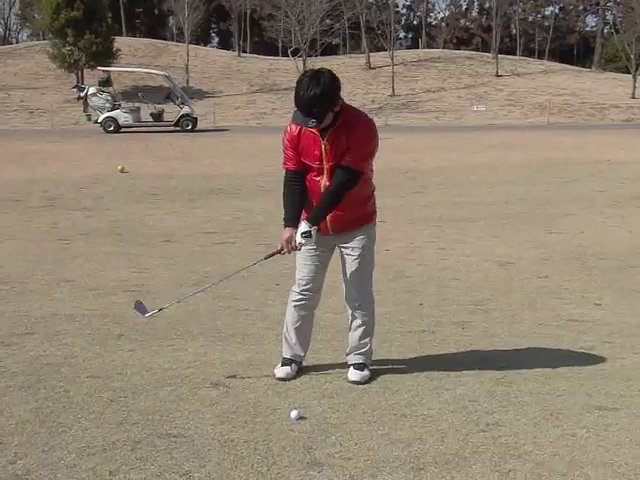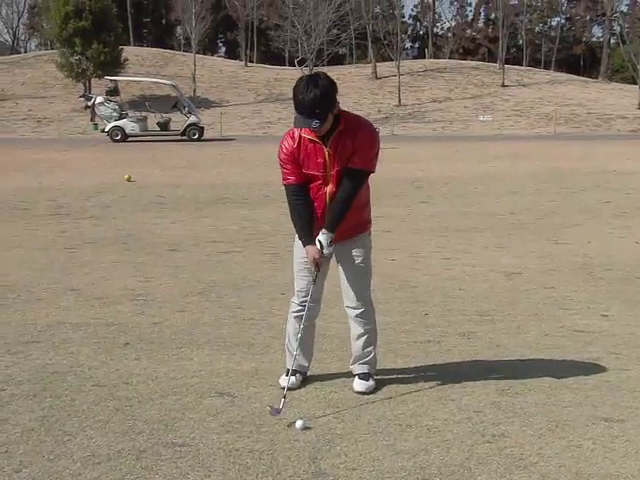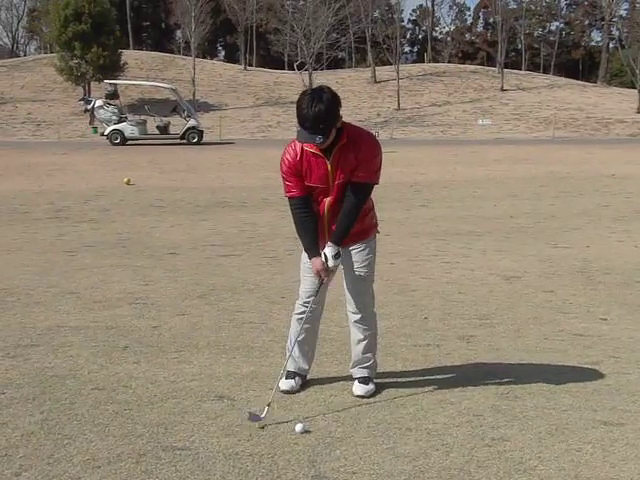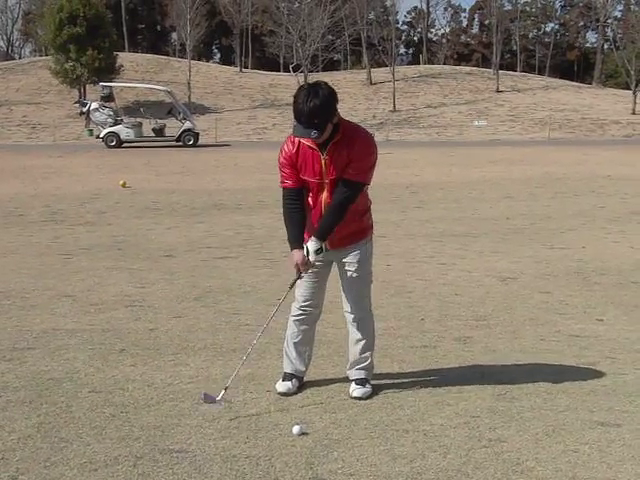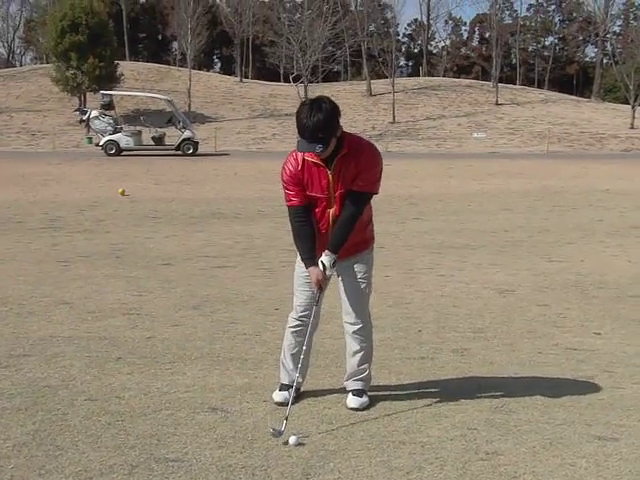
dt=0.5s
person 1, frame 1
left shoulder: (362, 128)
right shoulder: (295, 130)
left elbow: (343, 183)
right elbow: (294, 180)
left wrist: (310, 223)
right wrist: (290, 225)
left hip: (356, 225)
right hip: (311, 224)
left knee: (358, 294)
right knee: (303, 292)
left ankle: (359, 358)
right ankle: (292, 355)
person 1, frame 2
left shoulder: (363, 132)
right shoulder: (291, 142)
left elbow: (350, 187)
right elbow: (296, 196)
left wrist: (328, 232)
right wrist: (308, 241)
left hip: (352, 233)
right hip: (310, 235)
left knee: (359, 302)
right knee: (303, 302)
left ankle: (363, 368)
right ankle: (297, 365)
person 1, frame 3
left shoulder: (365, 144)
right shoulder: (293, 154)
left elbow: (356, 200)
right elbow: (300, 207)
left wrist: (335, 246)
right wrist: (313, 254)
left hip: (357, 238)
right hip: (317, 240)
left knee: (361, 306)
right knee: (305, 305)
left ankle: (363, 371)
right ankle: (296, 368)
person 1, frame 4
left shoulder: (361, 142)
right shoulder: (291, 148)
left elbow: (345, 197)
right elbow: (292, 200)
left wrist: (318, 240)
right wrist: (296, 246)
left hip: (353, 239)
right hip: (310, 240)
left knee: (358, 308)
right knee: (303, 307)
left ankle: (360, 373)
right ankle: (293, 371)
person 1, frame 5
left shoulder: (366, 154)
right shoulder: (294, 164)
left elbow: (353, 210)
right elbow: (299, 218)
left wrist: (331, 255)
right wrist: (311, 263)
left hip: (355, 250)
right hip: (312, 251)
left knee: (357, 319)
right knee: (300, 317)
left ankle: (357, 384)
right ankle: (289, 381)
